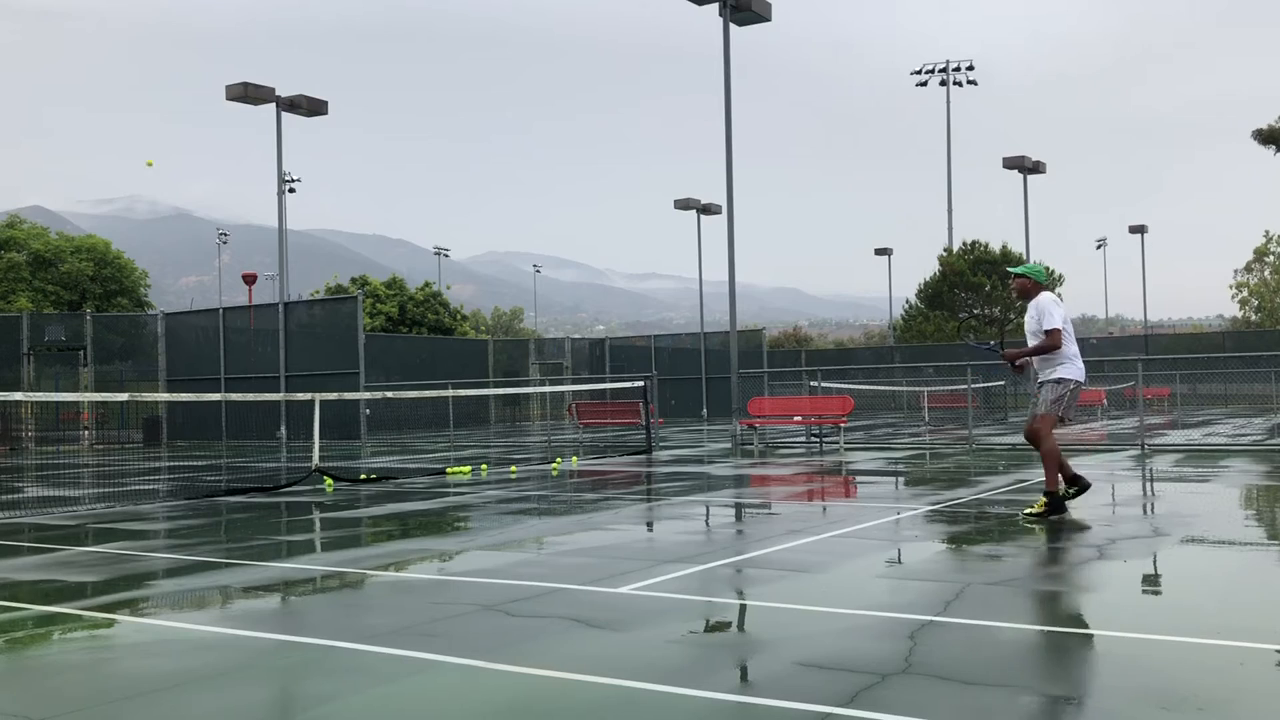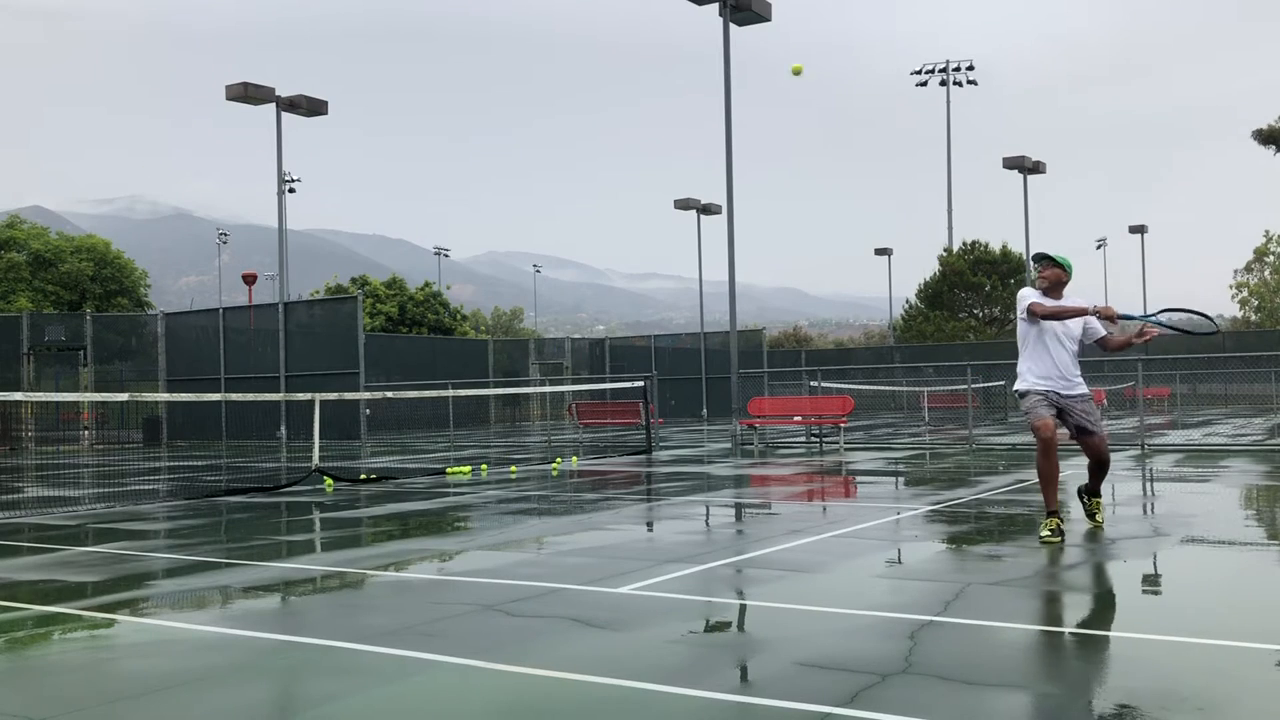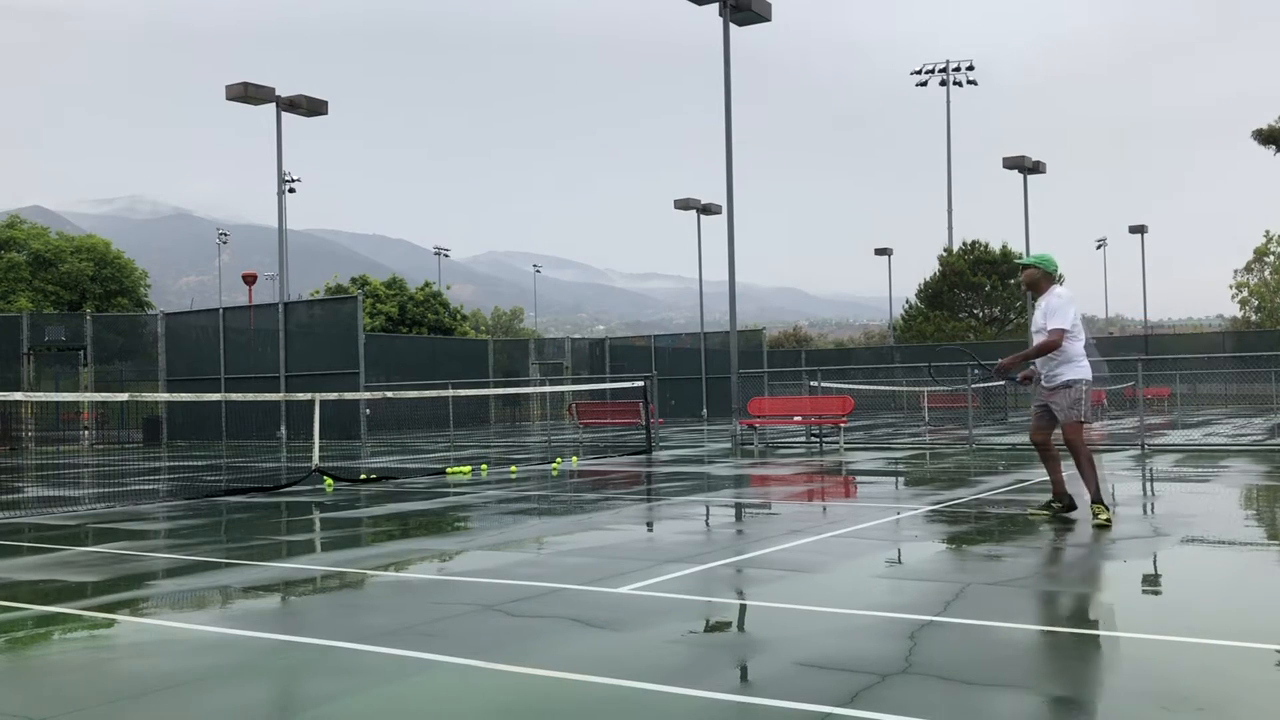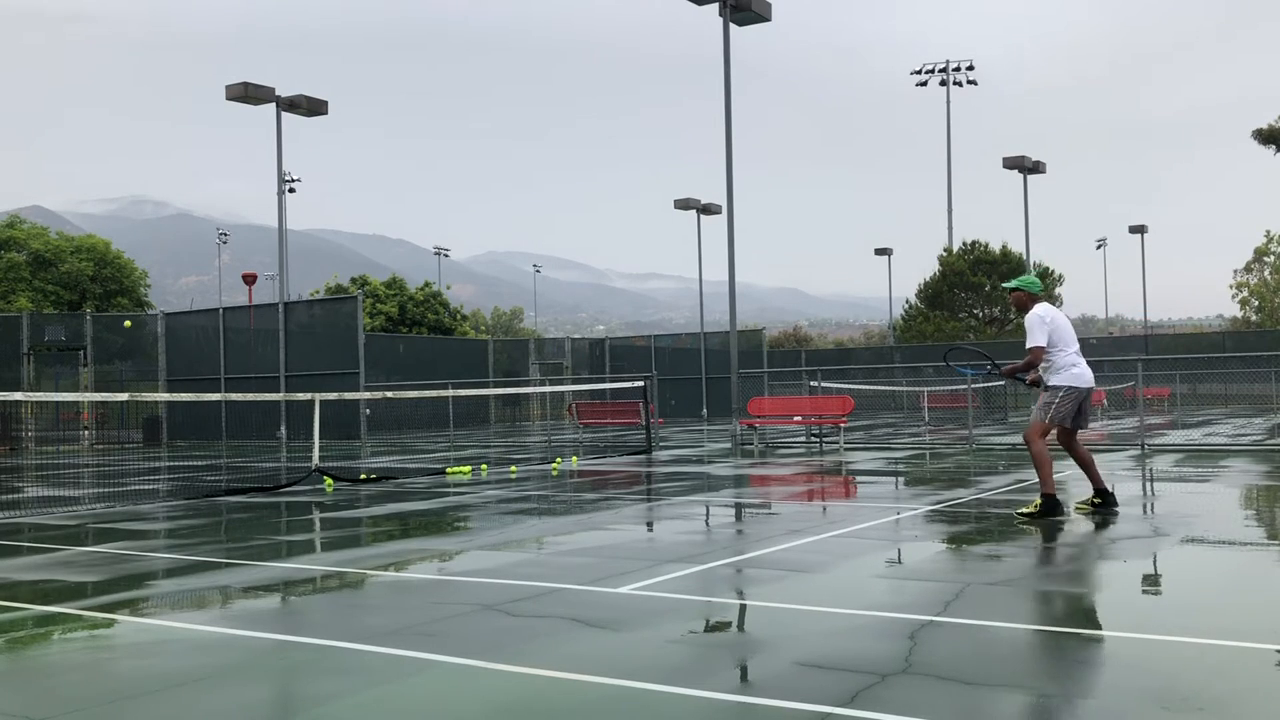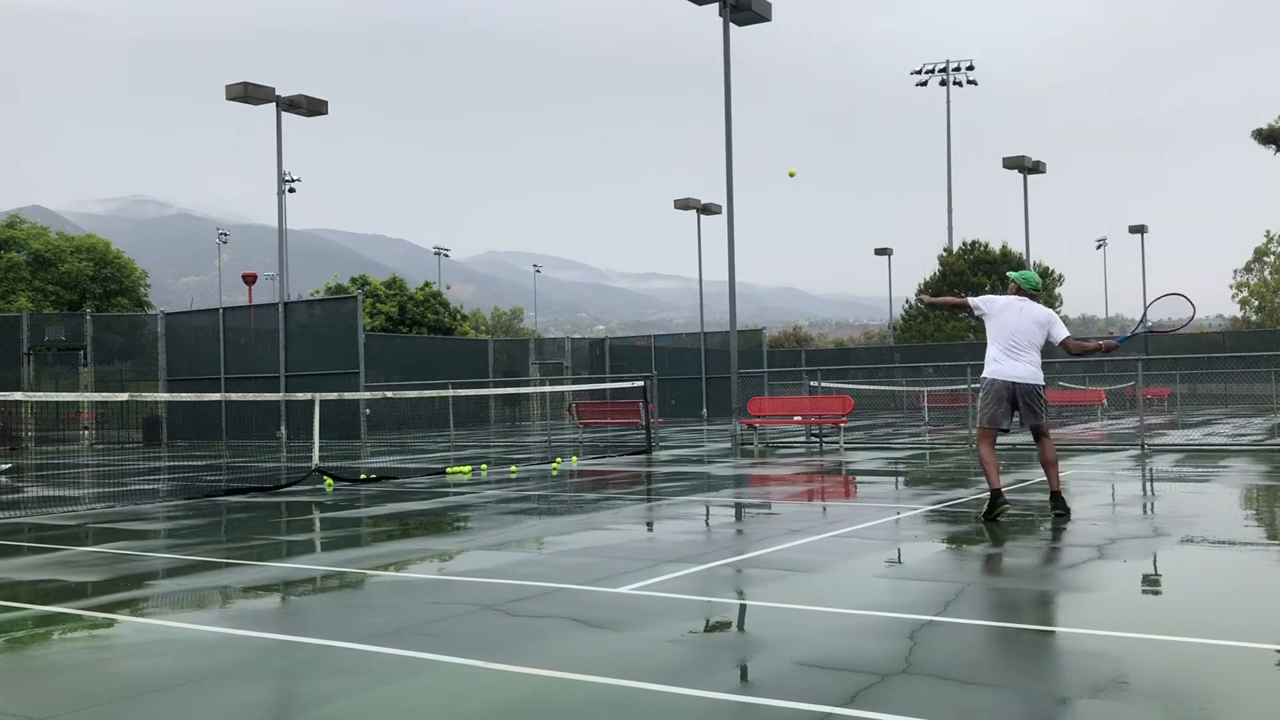
dt=1s
person 1, frame 1
left shoulder: (1047, 302)
right shoulder: (1032, 306)
left elbow: (1056, 342)
left wrist: (1019, 354)
right wrist: (1023, 360)
left hip: (1064, 375)
right hip: (1048, 377)
left knee: (1042, 430)
right knee: (1032, 434)
left ankle: (1052, 497)
right ankle: (1073, 479)
person 1, frame 2
left shoulder: (1079, 307)
right shoulder: (1030, 297)
left elbow: (1108, 342)
right elbow: (1043, 311)
left wrist: (1135, 338)
right wrist: (1092, 311)
left hip: (1074, 391)
right hip: (1035, 389)
left knee: (1100, 453)
right knee: (1046, 436)
left ankle: (1090, 494)
right ankle: (1052, 516)
person 1, frame 3
left shoulder: (1058, 297)
right shoulder: (1045, 301)
left elbow: (1054, 342)
left wrist: (1014, 361)
right wrist: (1034, 371)
left hip: (1070, 379)
right hip: (1050, 382)
left knee: (1073, 439)
right knee: (1039, 437)
left ankle: (1098, 503)
right ankle: (1061, 499)
person 1, frame 4
left shoulder: (1035, 316)
right shoulder: (1052, 313)
left elbow: (1034, 360)
left wrist: (1012, 370)
right wrist: (1040, 375)
left hip: (1065, 384)
right hip: (1082, 381)
left knee: (1033, 436)
right knee: (1068, 441)
left ankle: (1049, 500)
right ankle: (1103, 495)
person 1, frame 5
left shoulder: (993, 302)
right shoulder: (1047, 315)
left elbow: (957, 302)
right elbow: (1073, 348)
left wrist: (930, 300)
right wrist: (1102, 346)
left hip: (997, 379)
right hip: (1030, 381)
left knee: (986, 443)
right knee: (1043, 440)
left ankle: (997, 496)
right ankle: (1057, 499)
